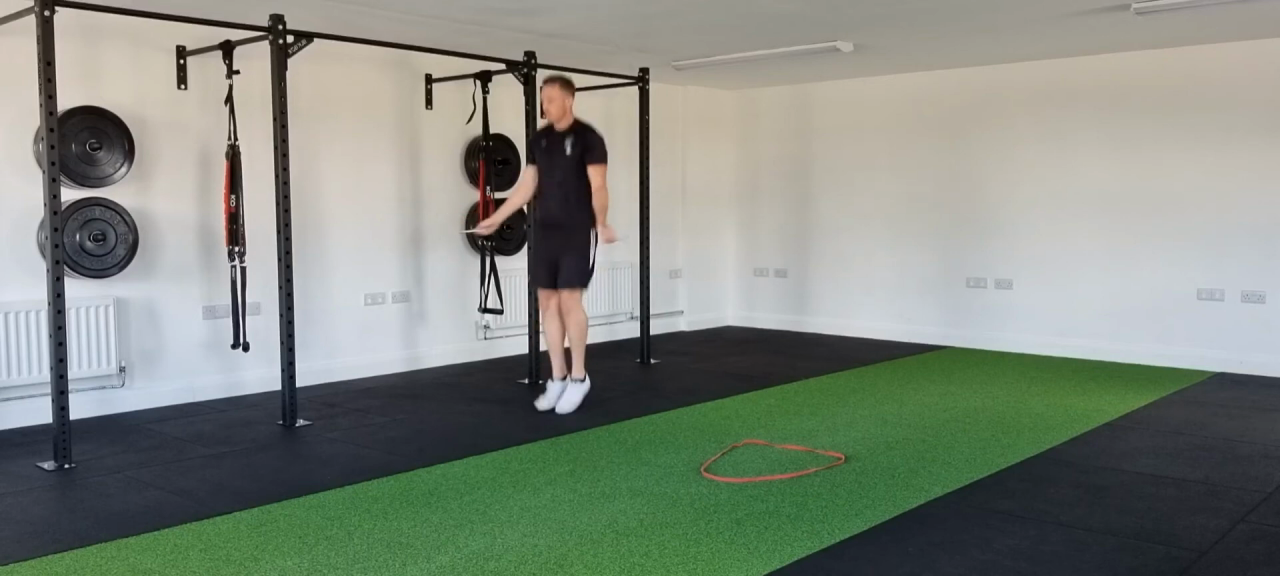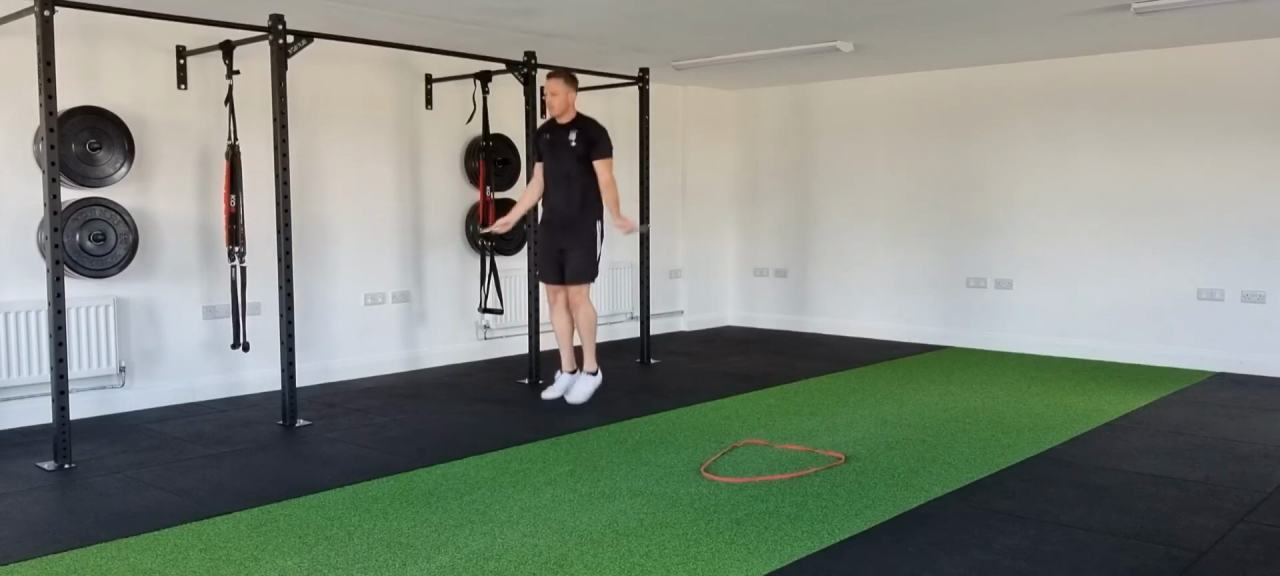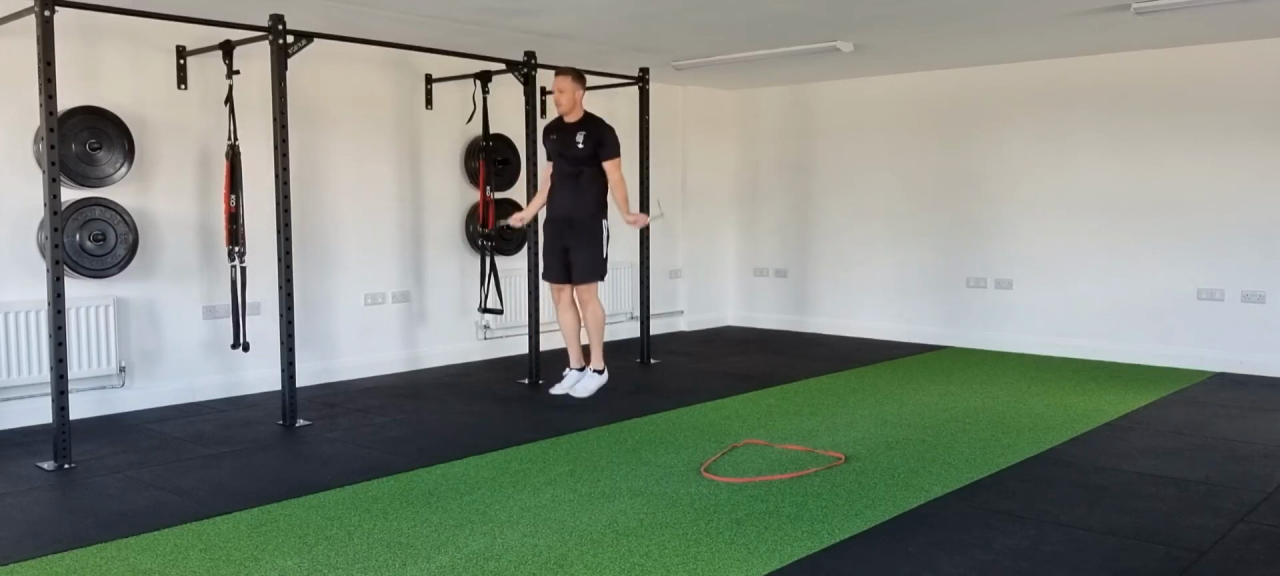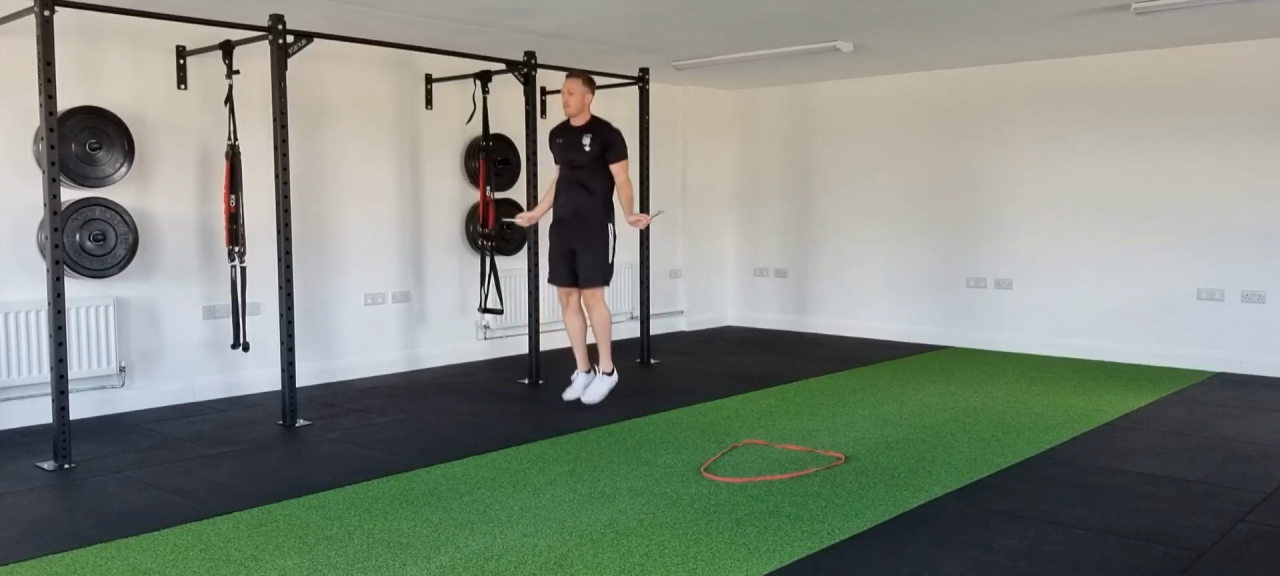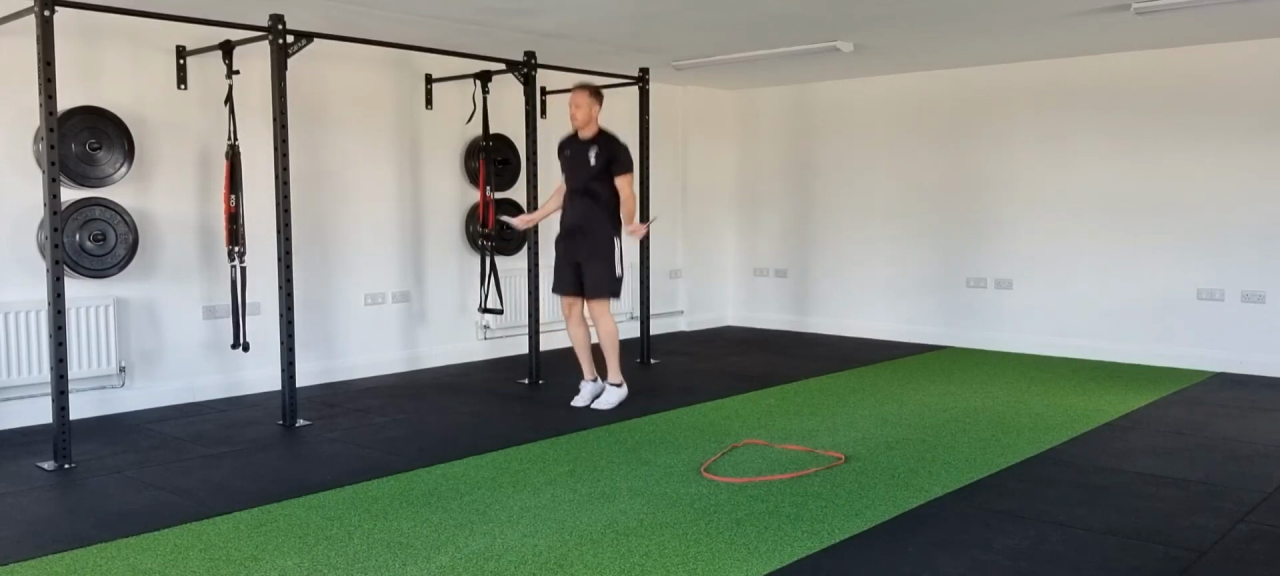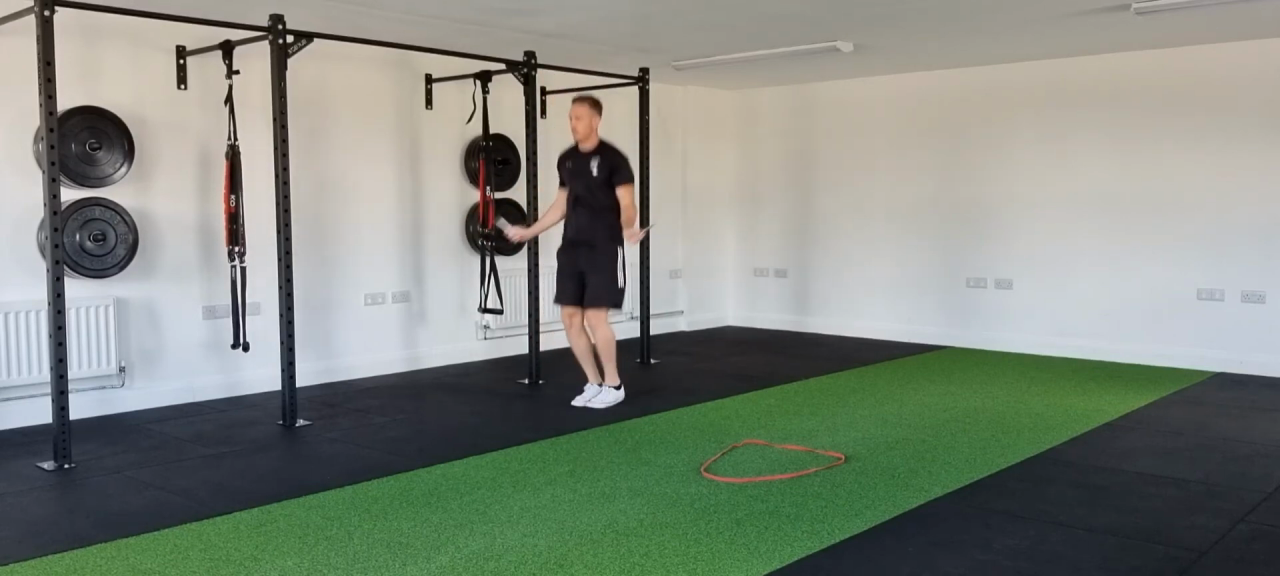
dt=0.5s
person 1, frame 1
left shoulder: (587, 138)
right shoulder: (539, 138)
left elbow: (598, 185)
right elbow: (527, 185)
left wrist: (601, 223)
right wrist: (495, 219)
left hip: (576, 231)
right hip: (545, 231)
left knee: (569, 300)
right knee: (547, 302)
left ankle: (578, 377)
right ankle: (559, 377)
person 1, frame 2
left shoulder: (592, 131)
right shoulder: (543, 133)
left elbow: (605, 179)
left wrist: (617, 215)
right wrist: (512, 217)
left hip: (585, 225)
right hip: (551, 225)
left knee: (577, 295)
right knee: (555, 296)
left ankle: (590, 369)
right ankle: (568, 371)
person 1, frame 3
left shoulder: (599, 131)
right shoulder: (551, 132)
left elbow: (614, 177)
left wrist: (626, 212)
right wrist: (528, 213)
left hip: (589, 224)
right hip: (557, 223)
left knee: (587, 292)
right knee: (560, 293)
left ankle: (596, 367)
right ankle: (575, 369)
person 1, frame 4
left shoulder: (606, 134)
right shoulder: (557, 135)
left elbow: (622, 179)
left wrist: (630, 214)
right wrist: (536, 213)
left hip: (595, 227)
right hip: (562, 227)
left knee: (592, 297)
right knee: (567, 298)
left ankle: (606, 371)
right ankle: (583, 371)
person 1, frame 5
left shoulder: (613, 148)
right shoulder: (566, 146)
left elbow: (626, 193)
left wrist: (631, 224)
right wrist: (533, 218)
left hip: (602, 241)
right hip: (571, 239)
left knee: (599, 310)
right knee: (570, 309)
left ankle: (617, 384)
right ankle: (591, 380)
person 1, frame 6
left shoulder: (613, 159)
right shoulder: (566, 159)
left elbow: (627, 204)
left wrist: (629, 230)
right wrist: (531, 231)
left hip: (604, 251)
right hip: (572, 249)
left knee: (596, 319)
right knee: (570, 318)
left ankle: (613, 385)
right ankle: (595, 383)
